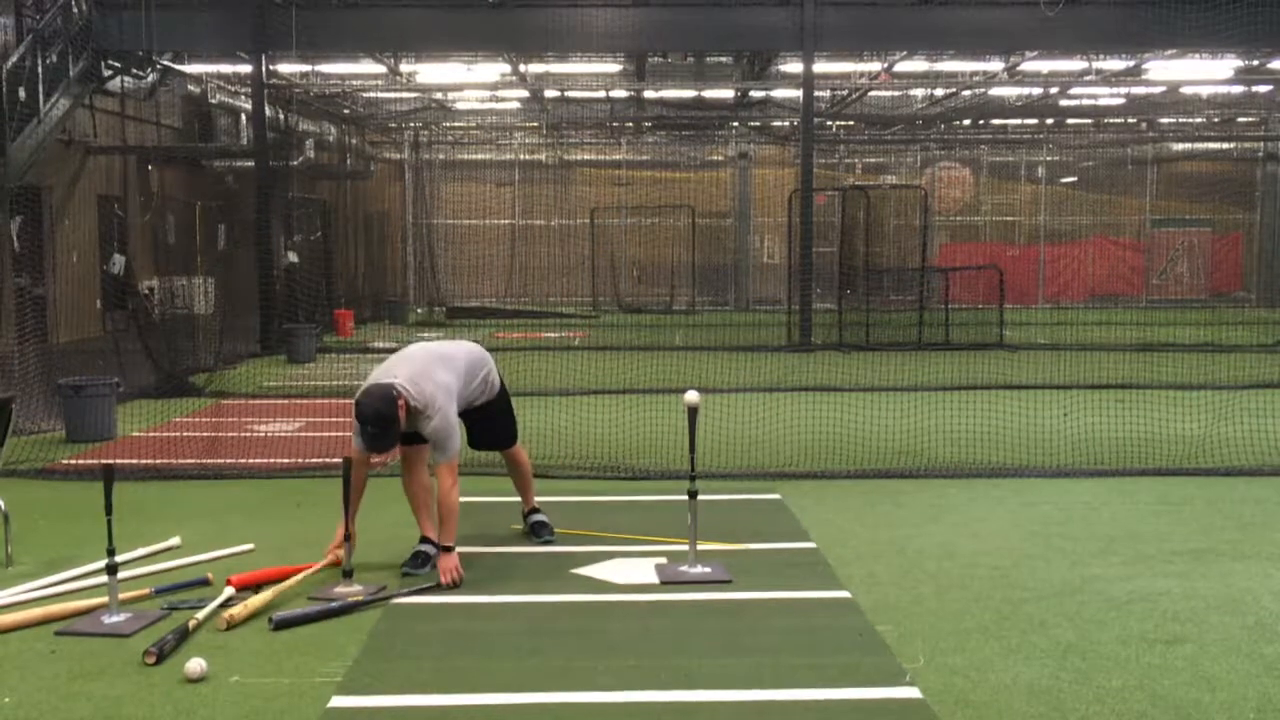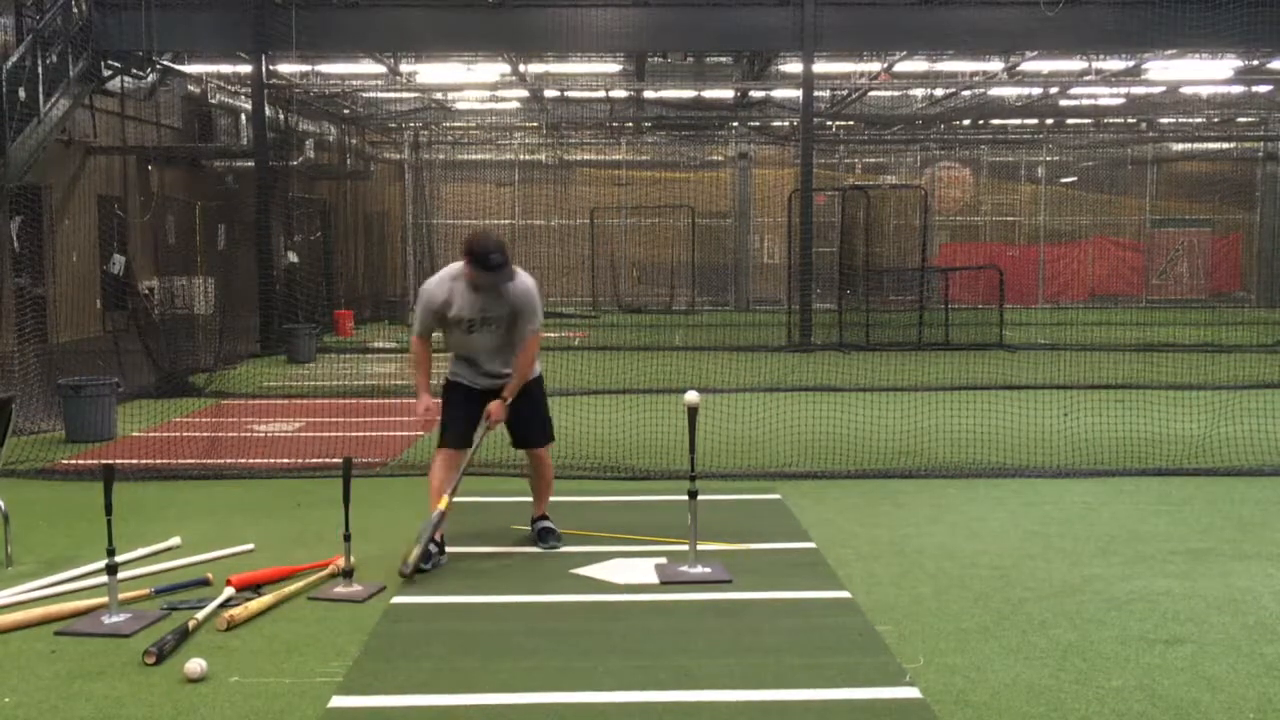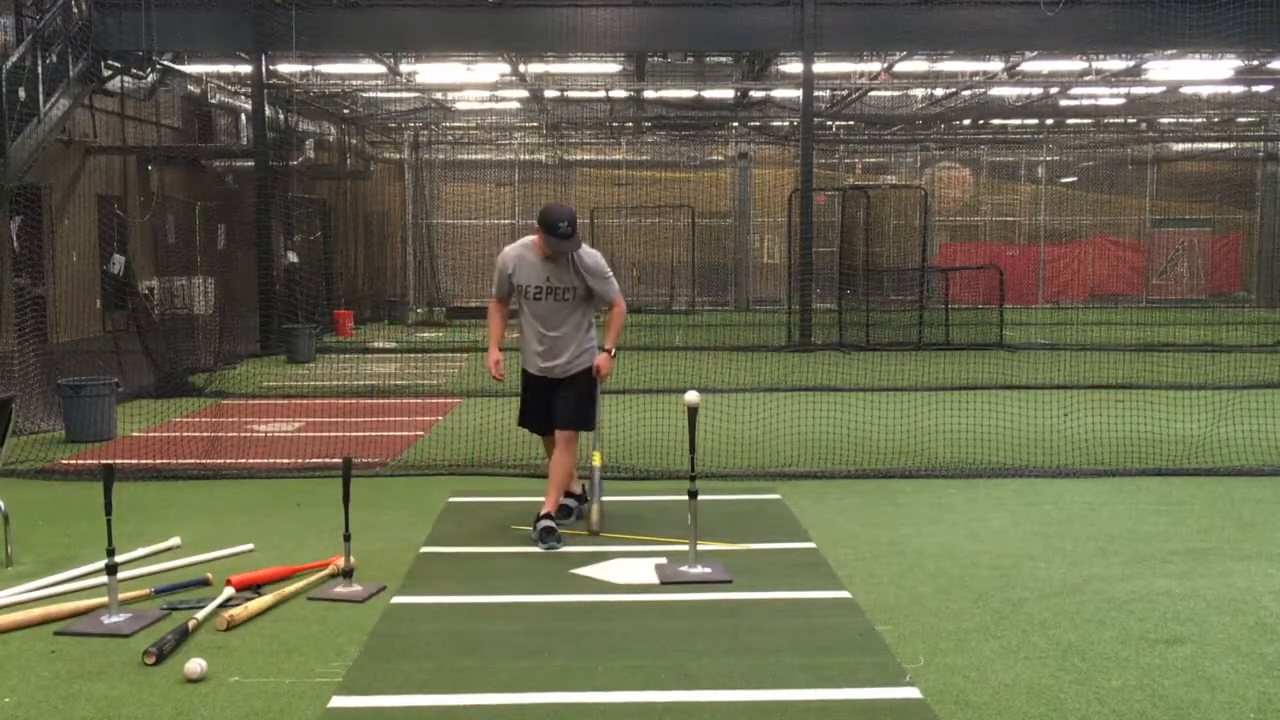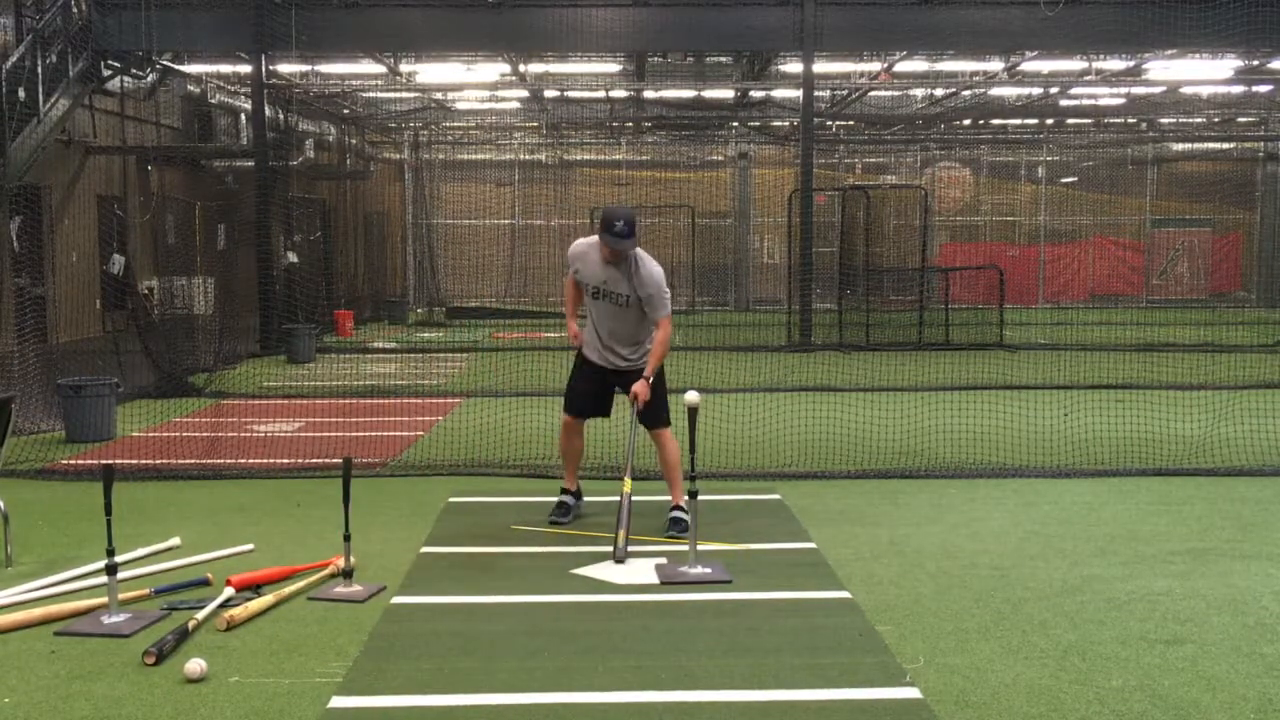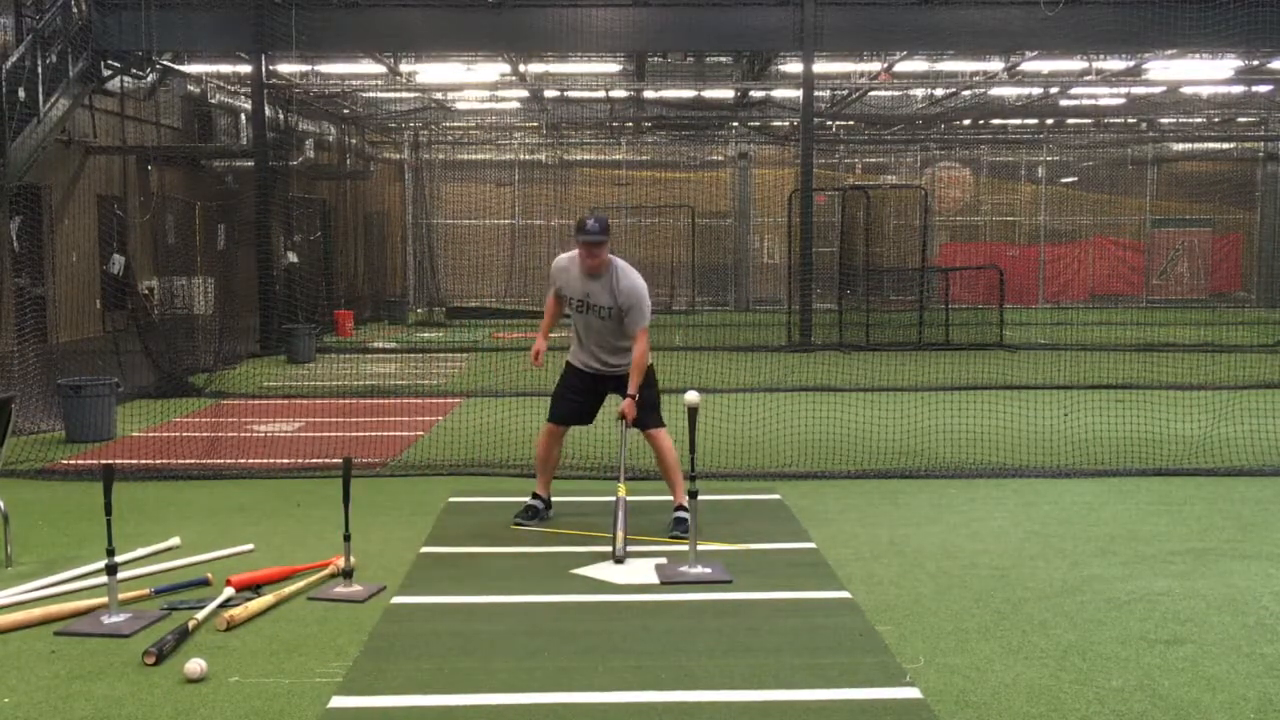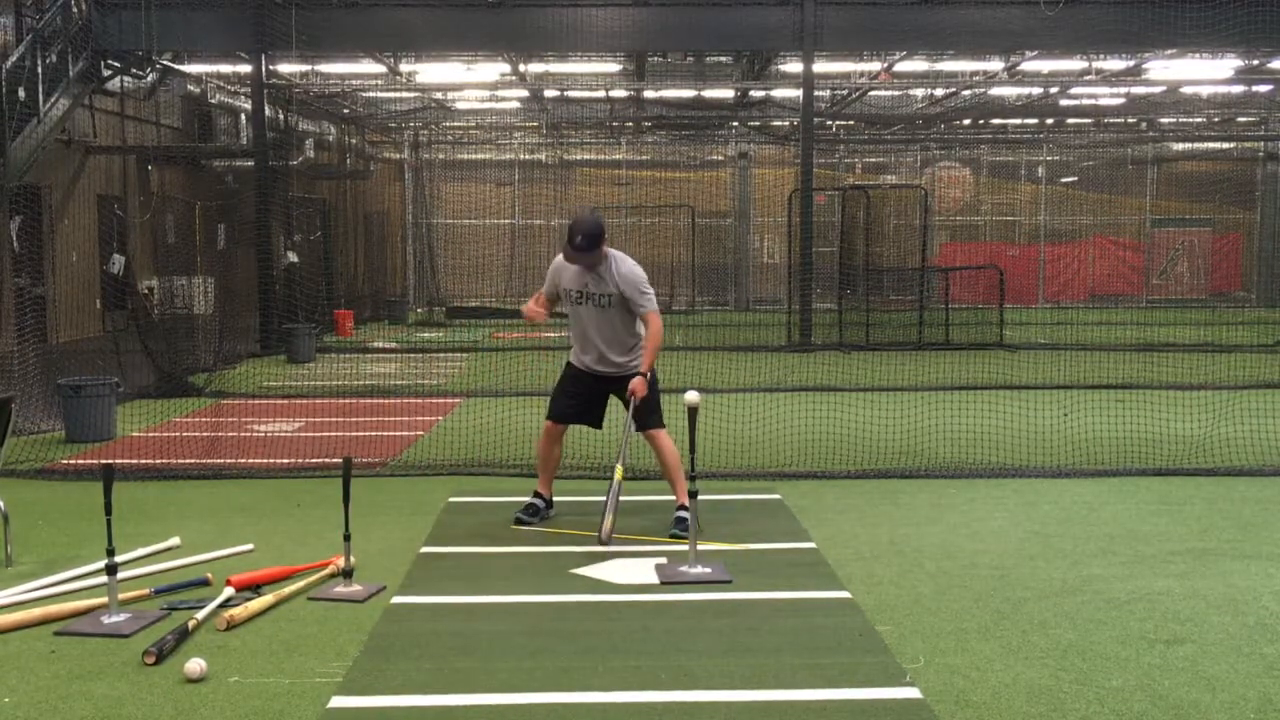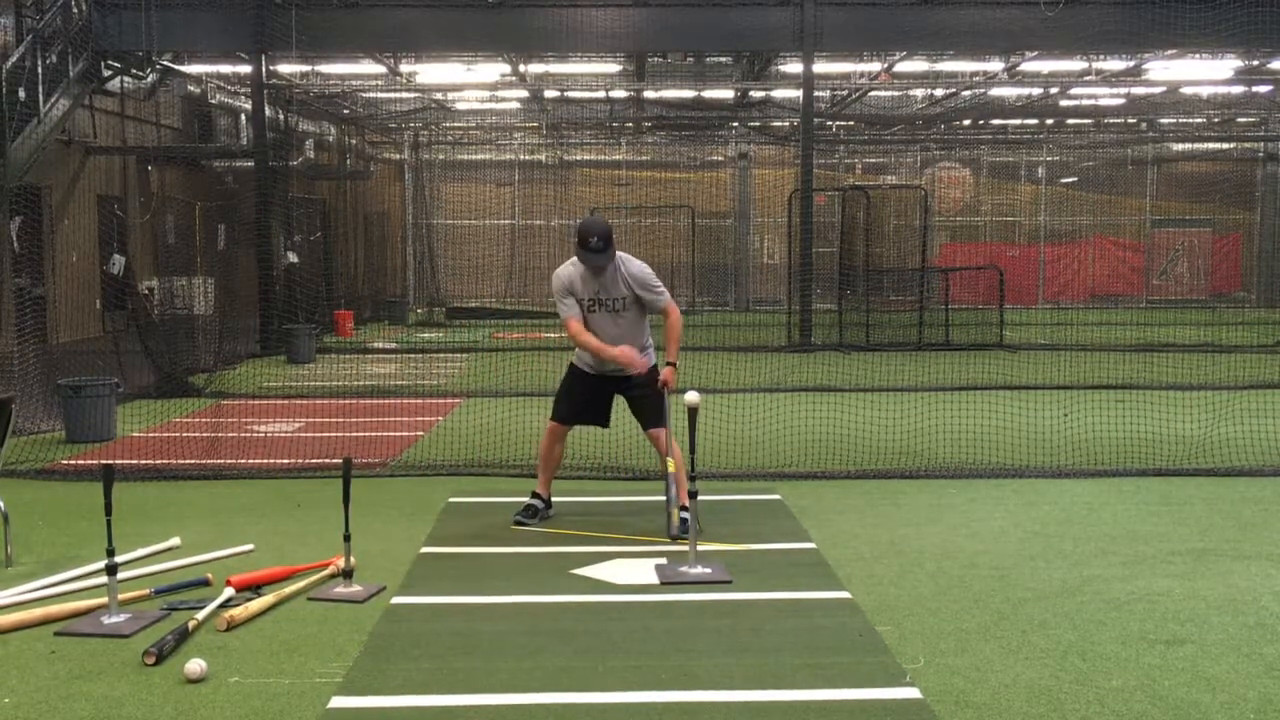
dt=0.7s
person 1, frame 1
left shoulder: (434, 410)
right shoulder: (368, 407)
left elbow: (447, 482)
right elbow: (359, 463)
left wrist: (448, 550)
right wrist: (348, 521)
left hip: (478, 379)
left knee: (509, 449)
right knee: (410, 458)
left ankle: (531, 510)
right ankle: (429, 542)
person 1, frame 2
left shoulder: (522, 286)
right shoulder: (437, 289)
left elbow: (530, 347)
right elbow: (421, 339)
left wrist: (505, 399)
right wrist: (424, 392)
left hip: (519, 378)
right hip: (465, 378)
left knee: (539, 450)
right knee: (448, 451)
left ankle: (541, 518)
right ankle: (436, 539)
person 1, frame 3
left shoulder: (590, 261)
right shoulder: (511, 258)
left elbow: (617, 305)
right elbow: (499, 302)
left wrist: (607, 350)
right wrist: (494, 348)
left hip: (578, 364)
right hip: (535, 364)
left knee: (567, 437)
right knee: (547, 435)
left ankle: (546, 517)
right ankle: (574, 493)
person 1, frame 4
left shoulder: (649, 272)
right shoulder: (579, 251)
left elbow: (664, 329)
left wrist: (647, 378)
right wrist: (571, 319)
left hip: (640, 361)
right hip: (593, 355)
left knee: (660, 430)
right knee: (570, 421)
left ankle: (678, 506)
right ankle: (570, 492)
person 1, frame 5
left shoulder: (630, 283)
right shoulder: (562, 266)
left elbow: (641, 342)
left wrist: (632, 396)
right wrist: (542, 336)
left hip: (628, 367)
right hip: (582, 364)
left knee: (655, 432)
right knee: (553, 428)
left ankle: (682, 506)
right ankle: (540, 499)
person 1, frame 6
left shoulder: (627, 272)
right shoulder: (561, 266)
left elbow: (655, 324)
right elbow: (546, 298)
left wrist: (642, 374)
right wrist: (531, 306)
left hip: (630, 367)
right hip: (582, 365)
left knee: (655, 432)
right knee: (552, 427)
left ankle: (684, 506)
right ankle: (542, 498)
person 1, frame 7
left shoulder: (635, 271)
right shoulder: (564, 277)
left elbow: (672, 313)
right elbow: (575, 329)
left wrist: (670, 363)
right wrist: (610, 354)
left hip: (640, 367)
right hip: (590, 367)
left knee: (659, 432)
right knee: (556, 428)
left ankle: (684, 507)
right ankle: (541, 499)
